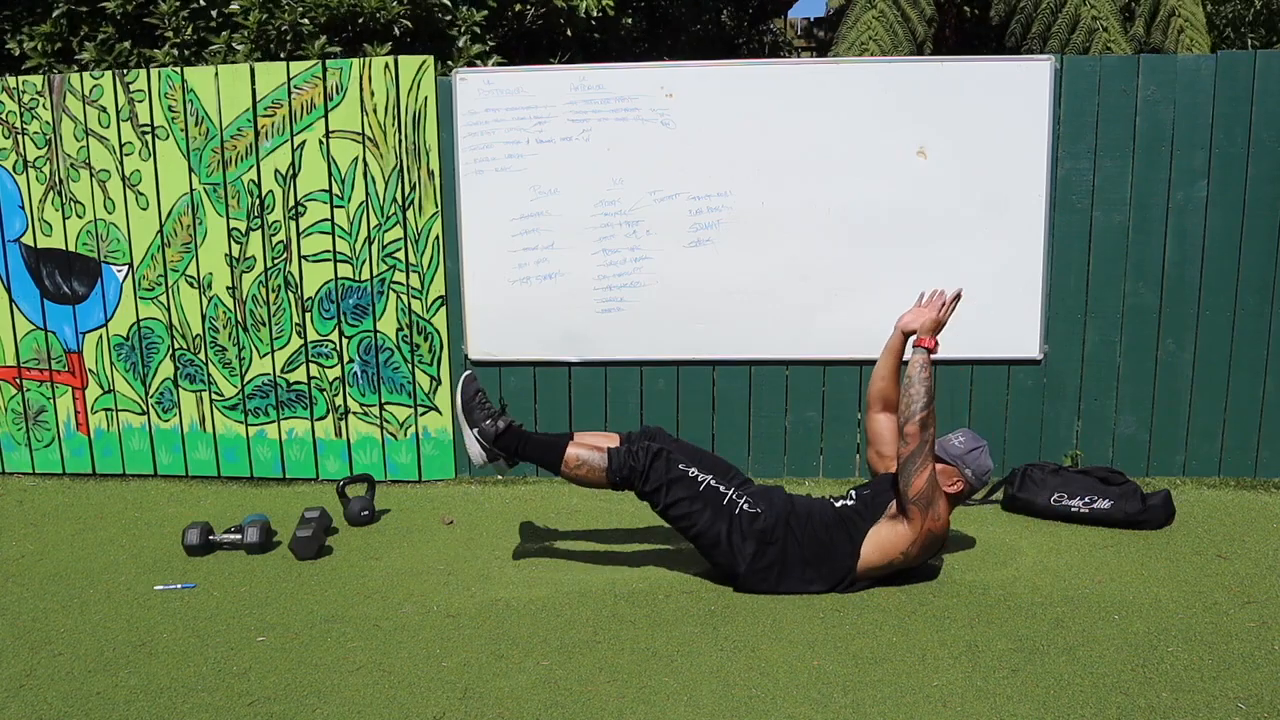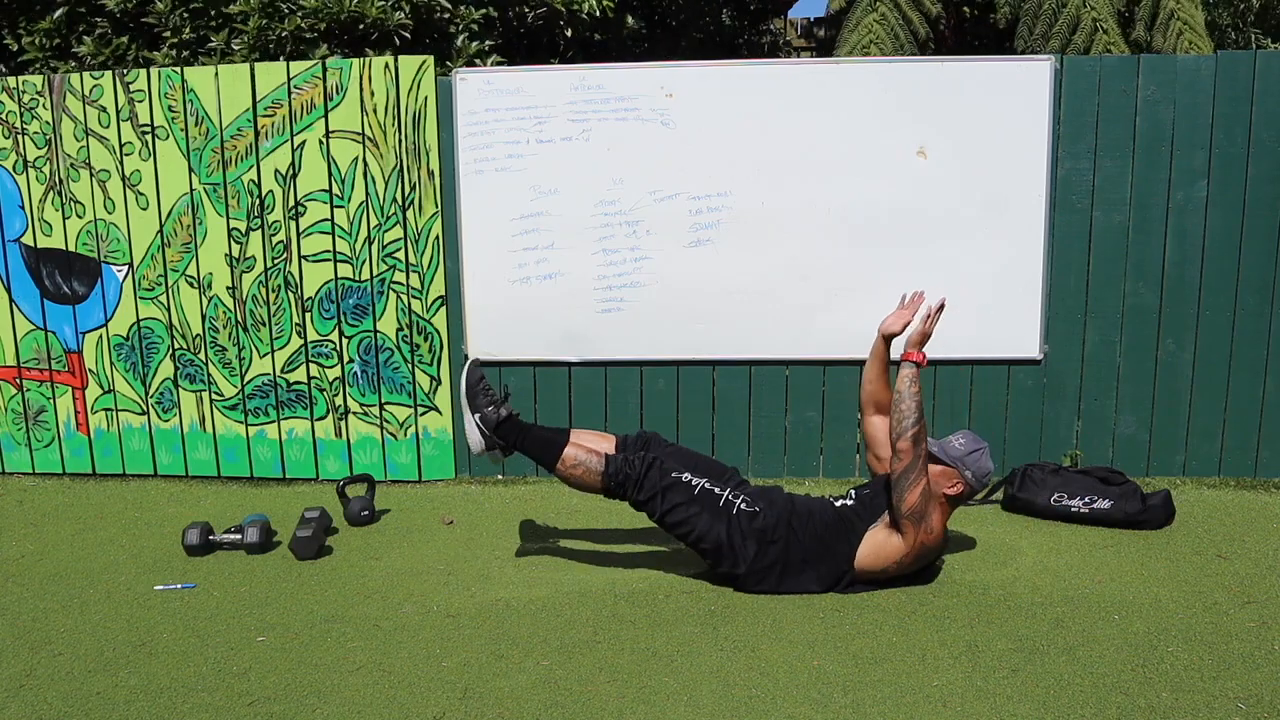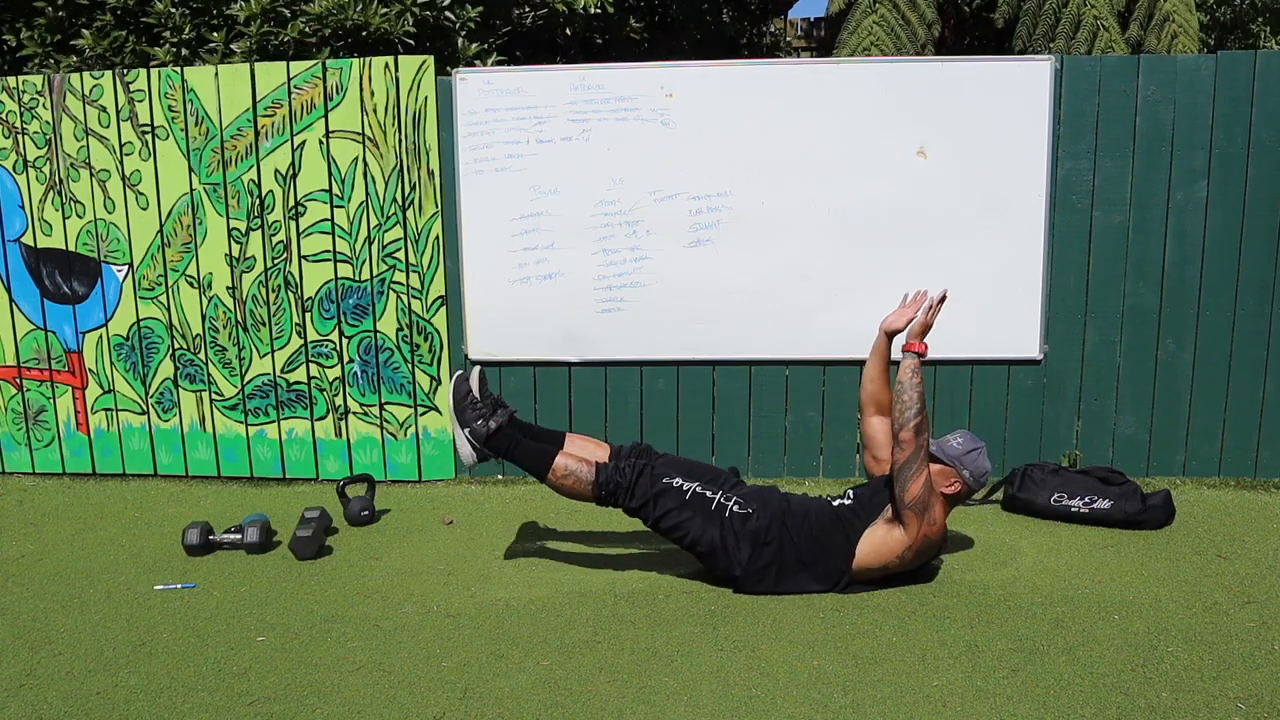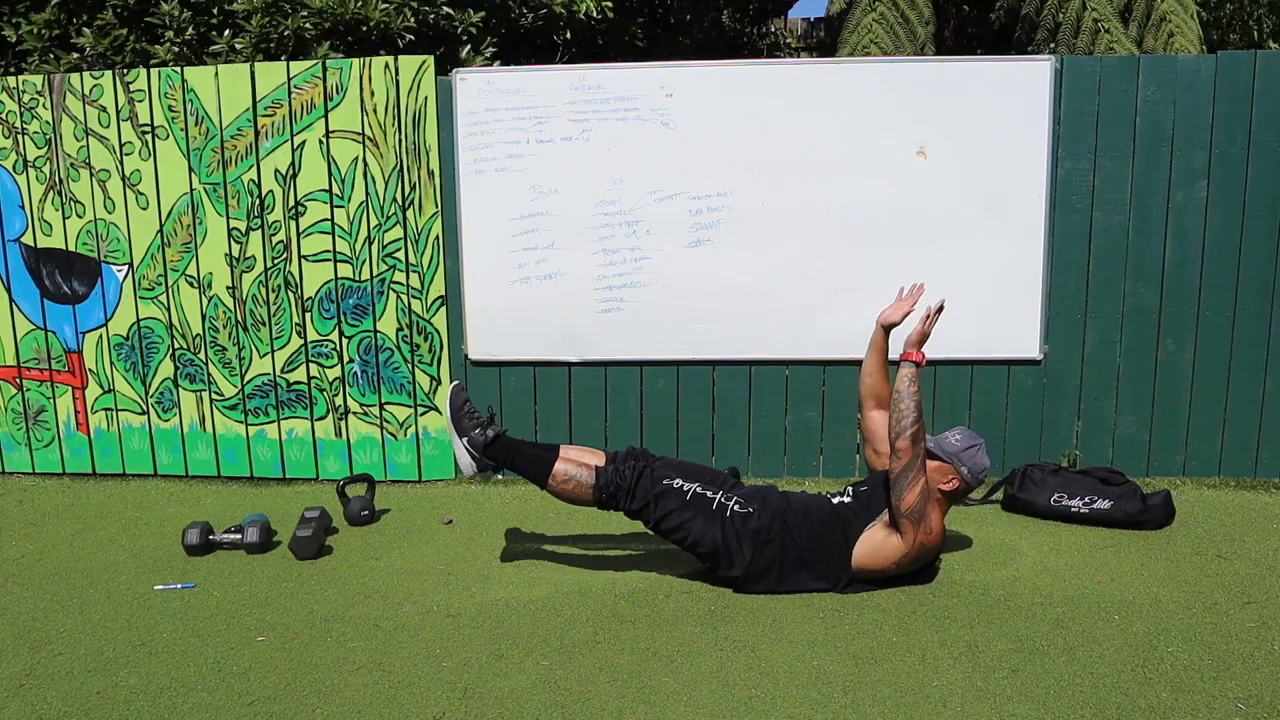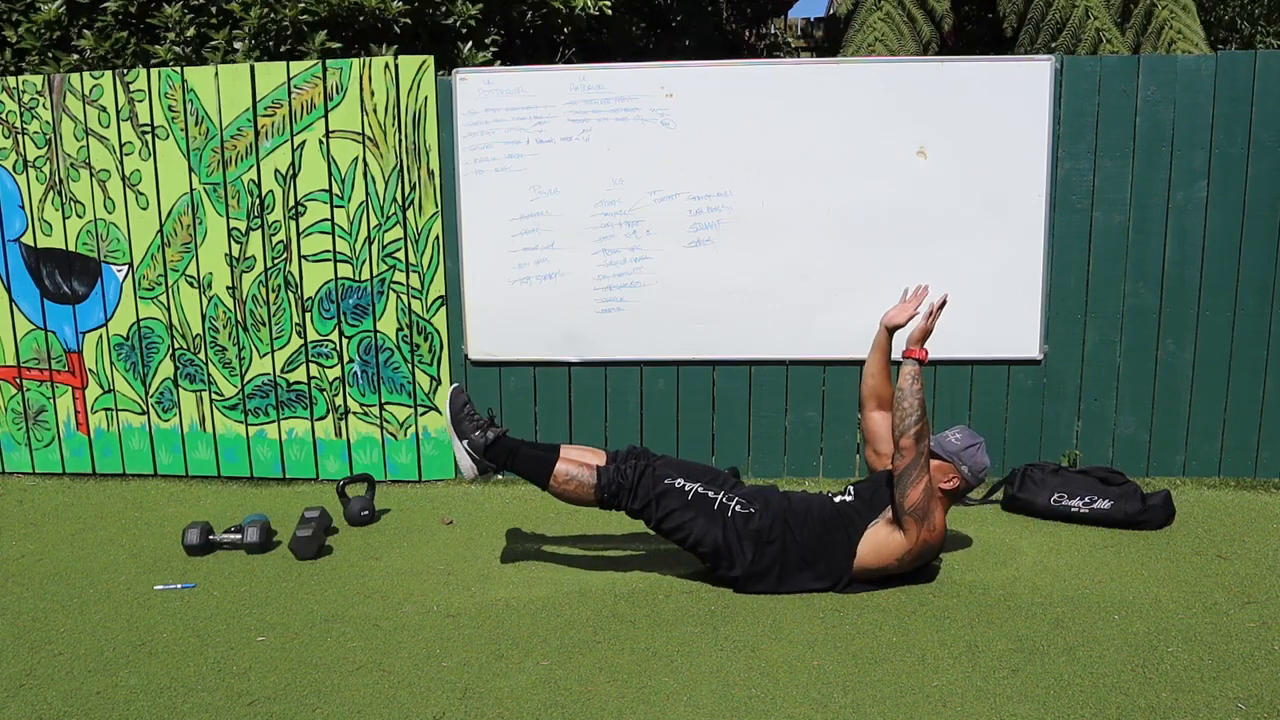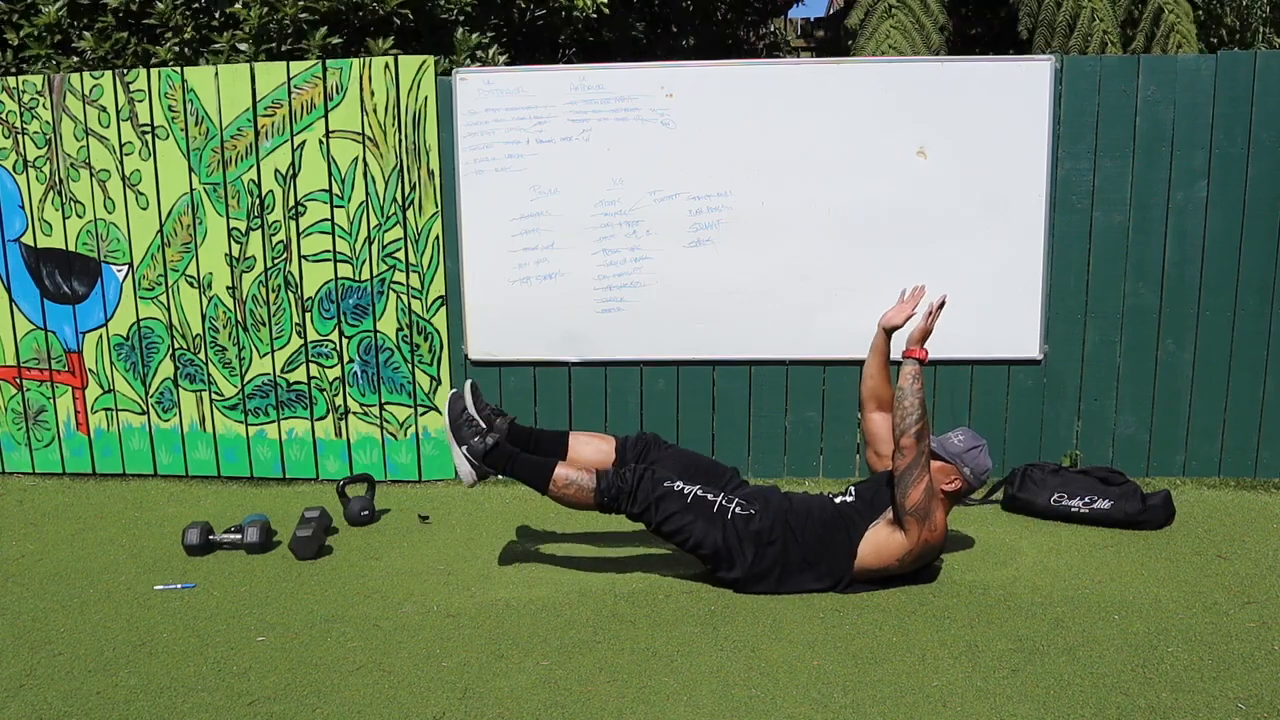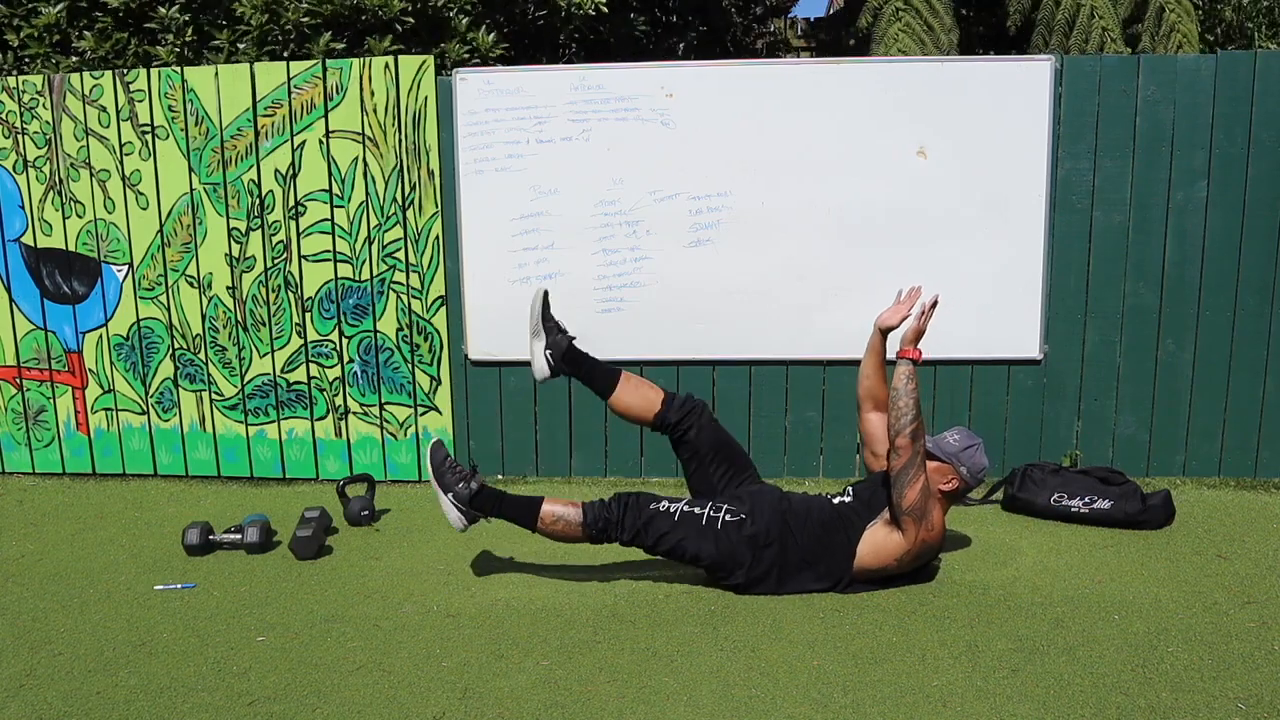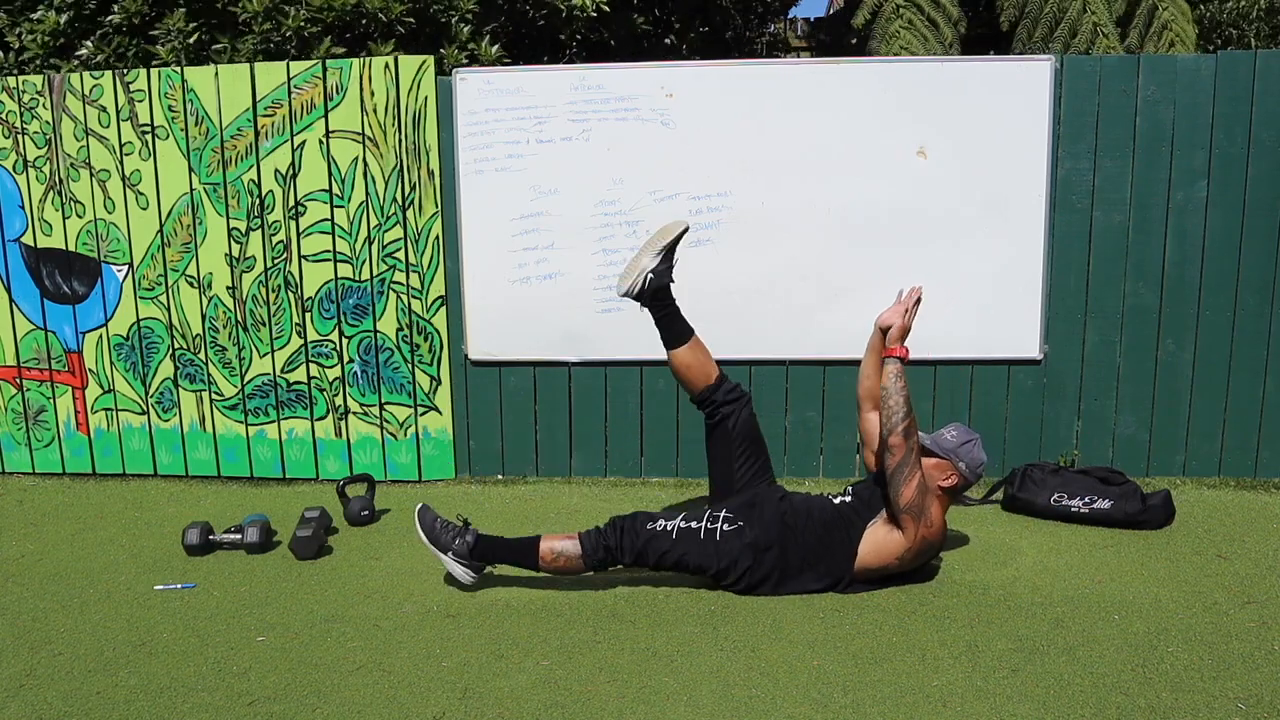
dt=0.2s
person 1, frame 1
left shoulder: (927, 522)
right shoulder: (902, 486)
left elbow: (912, 433)
right elbow: (881, 411)
left wrist: (926, 345)
right wrist: (900, 335)
left hip: (762, 550)
right hip: (765, 515)
left knee: (645, 461)
right knee: (647, 444)
left ankle: (509, 440)
right ankle: (511, 440)
person 1, frame 2
left shoulder: (923, 531)
right shoulder: (900, 490)
left elbow: (906, 447)
right elbow: (874, 415)
left wrist: (912, 356)
right wrist: (882, 339)
left hip: (763, 549)
right hip: (767, 513)
left knee: (638, 472)
right knee: (645, 449)
left ankle: (504, 428)
right ankle: (510, 428)
person 1, frame 3
left shoulder: (924, 527)
right shoulder: (900, 487)
left elbow: (907, 438)
right elbow: (876, 415)
left wrist: (914, 349)
right wrist: (885, 336)
left hip: (759, 548)
right hip: (761, 512)
left knee: (630, 481)
right knee: (636, 459)
left ankle: (496, 438)
right ankle: (506, 430)
person 1, frame 4
left shoulder: (922, 530)
right shoulder: (898, 485)
left elbow: (905, 446)
right elbow: (876, 411)
left wrist: (911, 356)
right wrist: (883, 329)
left hip: (758, 548)
right hip: (759, 510)
left knee: (630, 483)
right knee: (633, 464)
left ankle: (494, 448)
right ankle: (498, 446)
person 1, frame 5
left shoulder: (923, 529)
right shoulder: (900, 488)
left elbow: (906, 446)
right elbow: (876, 411)
left wrist: (914, 353)
right wrist: (885, 332)
left hip: (760, 549)
right hip: (762, 511)
left knee: (633, 483)
right knee: (636, 461)
left ankle: (495, 451)
right ankle: (502, 445)
person 1, frame 6
left shoulder: (925, 530)
right shoulder: (900, 485)
left elbow: (910, 444)
right elbow: (876, 412)
left wrist: (915, 353)
right wrist: (884, 333)
left hip: (761, 549)
right hip: (763, 510)
left knee: (637, 486)
right knee: (644, 453)
left ankle: (494, 456)
right ankle: (514, 438)
person 1, frame 7
left shoulder: (922, 532)
right shoulder: (901, 492)
left elbow: (905, 447)
right elbow: (871, 412)
left wrist: (910, 355)
right wrist: (881, 333)
left hip: (764, 552)
right hip: (762, 509)
left knee: (627, 514)
right knee: (682, 416)
left ankle: (480, 499)
right ankle: (565, 357)
person 1, frame 8
left shoulder: (920, 528)
right shoulder: (896, 488)
left elbow: (895, 443)
right elbow: (869, 411)
left wrist: (897, 351)
right wrist: (879, 334)
left hip: (759, 553)
right hip: (765, 510)
left knee: (629, 536)
right knee: (728, 402)
left ankle: (483, 551)
right ankle: (656, 295)
